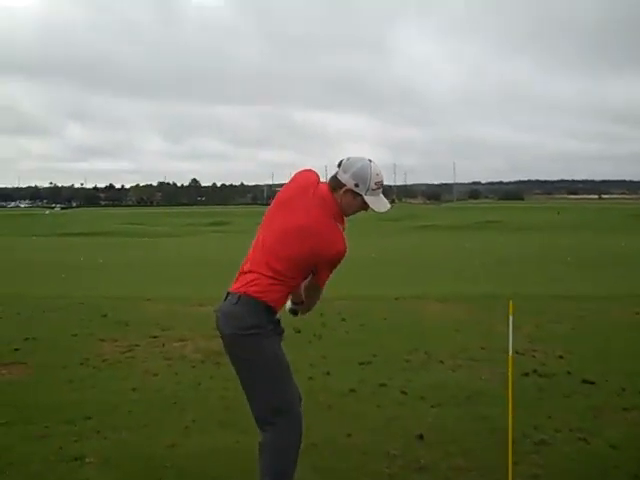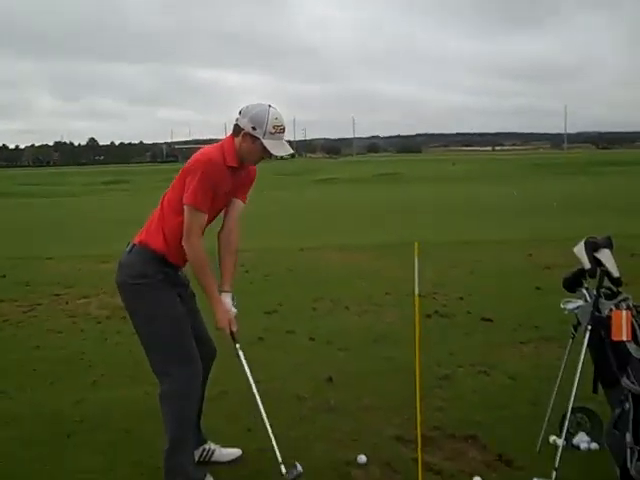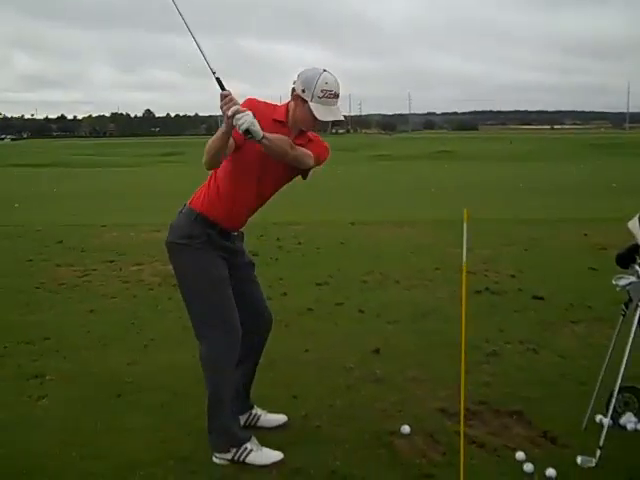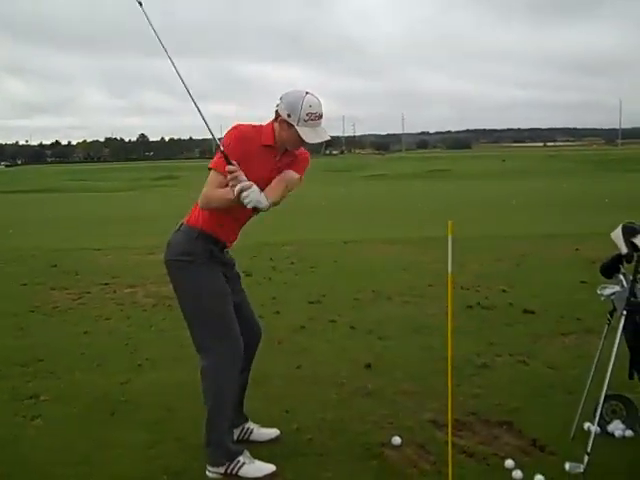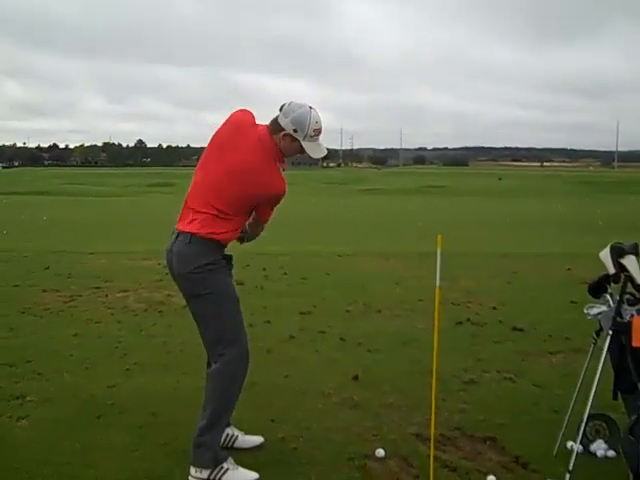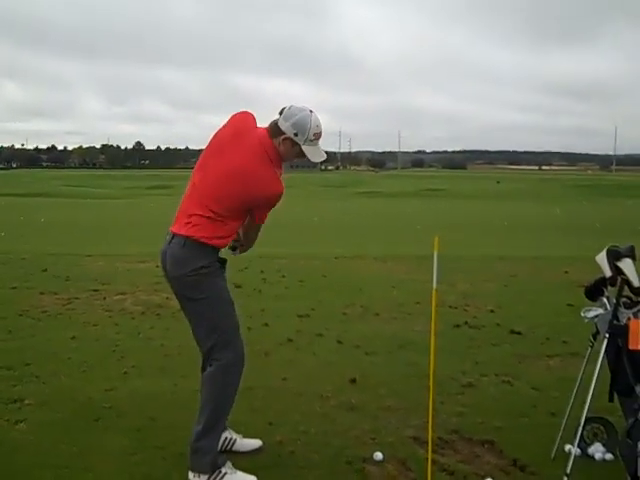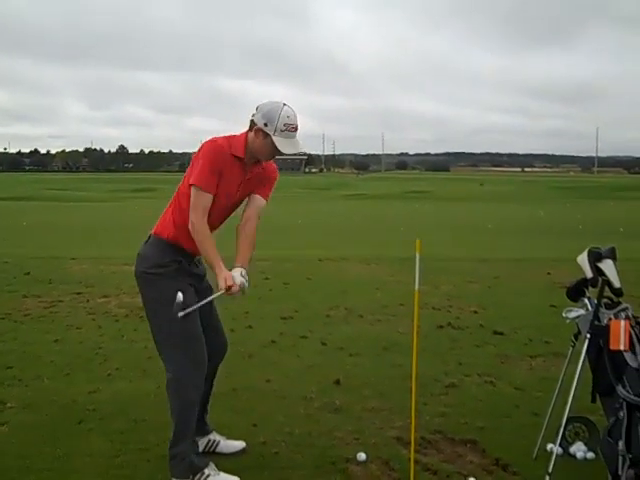
dt=0.4s
person 1, frame 1
left shoulder: (305, 180)
right shoulder: (333, 243)
right elbow: (312, 293)
right wrist: (304, 302)
left hip: (238, 307)
right hip: (251, 320)
left knee: (287, 406)
right knee: (284, 422)
person 1, frame 2
left shoulder: (245, 171)
right shoulder: (208, 162)
left elbow: (229, 231)
right elbow: (191, 241)
left wrist: (226, 294)
right wrist: (217, 303)
left hip: (168, 270)
right hip: (145, 270)
left knee: (202, 354)
right knee: (181, 370)
left ankle: (193, 445)
person 1, frame 3
left shoulder: (316, 149)
right shoulder: (254, 109)
left elbow: (283, 151)
right elbow: (210, 161)
left wrist: (254, 131)
right wrist: (229, 124)
left hip: (230, 237)
right hip: (195, 232)
left knee: (257, 322)
right knee: (222, 334)
left ankle: (238, 408)
right ankle: (226, 441)
person 1, frame 4
left shoulder: (299, 160)
right shoulder: (242, 137)
left elbow: (277, 191)
right elbow: (206, 199)
left wrist: (258, 195)
right wrist: (239, 192)
left hip: (218, 251)
right hip: (192, 250)
left knee: (248, 335)
right knee: (223, 348)
left ankle: (232, 422)
person 1, frame 5
left shoulder: (241, 122)
right shoulder: (274, 184)
right wrist: (247, 230)
left hip: (183, 248)
right hip: (203, 257)
left knee: (224, 344)
right knee: (232, 353)
left ankle: (216, 427)
person 1, frame 6
left shoulder: (241, 123)
right shoulder: (270, 186)
right elbow: (249, 234)
right wrist: (240, 245)
left hip: (175, 249)
right hip: (197, 259)
left knee: (216, 347)
right knee: (227, 356)
left ankle: (213, 431)
person 1, frame 7
left shoulder: (267, 173)
right shoulder: (215, 150)
left elbow: (249, 222)
right elbow: (196, 219)
left wrist: (240, 270)
right wrist: (219, 270)
left hip: (189, 261)
right hip: (162, 261)
left knee: (214, 348)
right knee: (187, 360)
left ankle: (197, 433)
